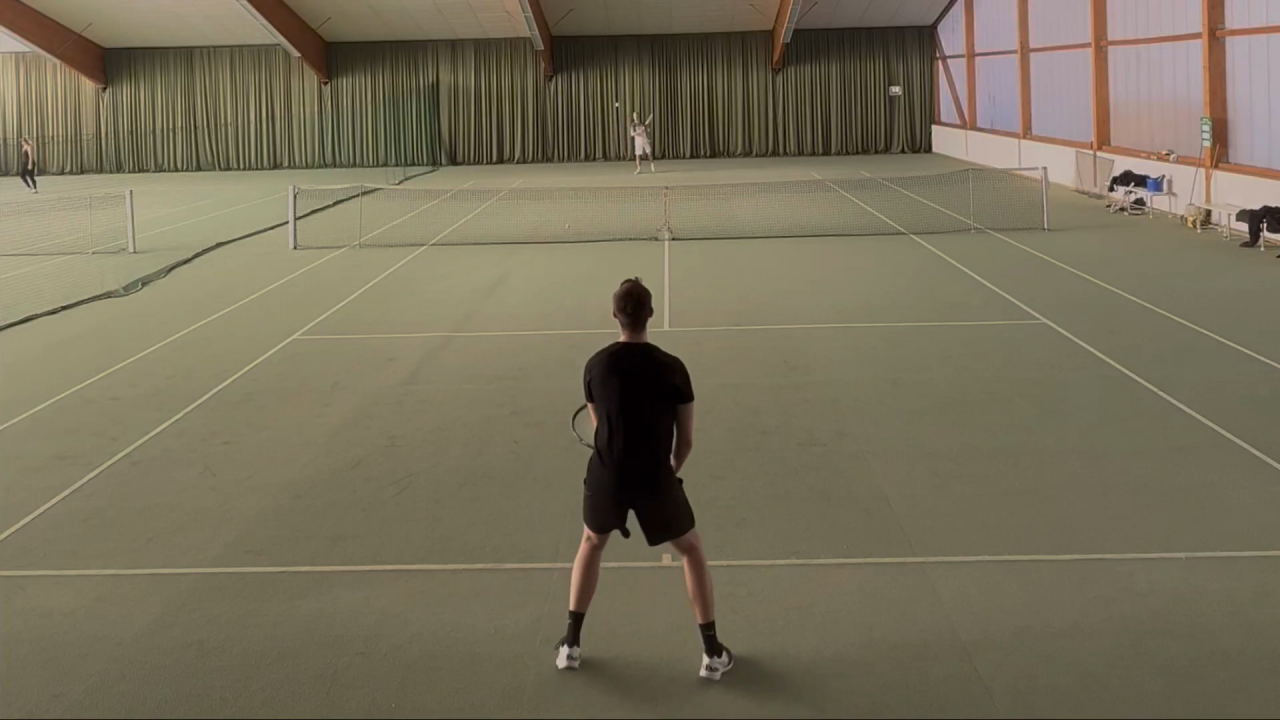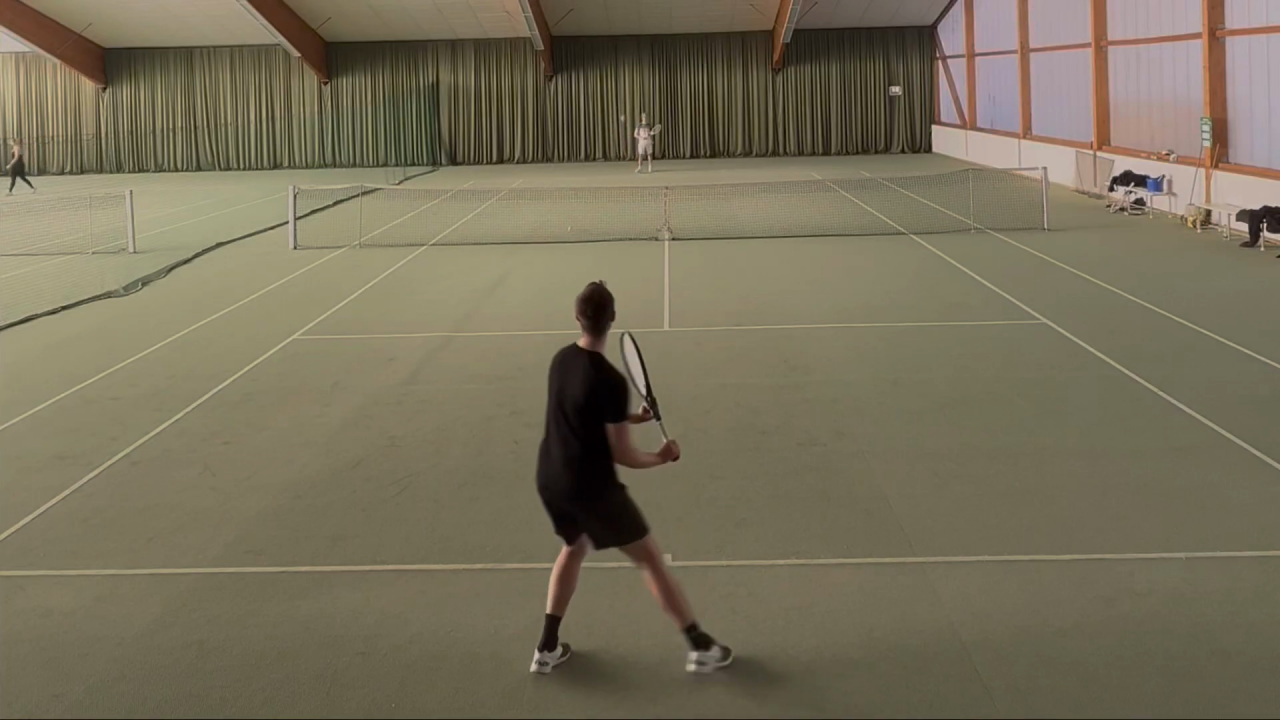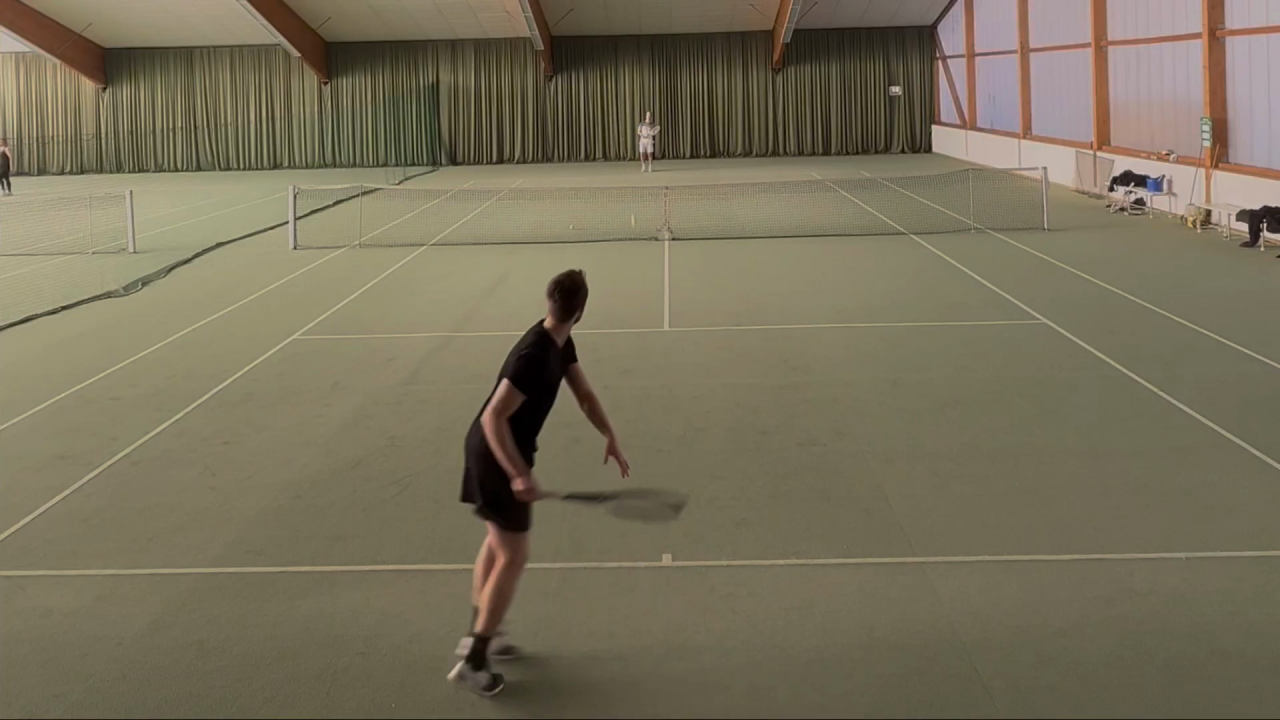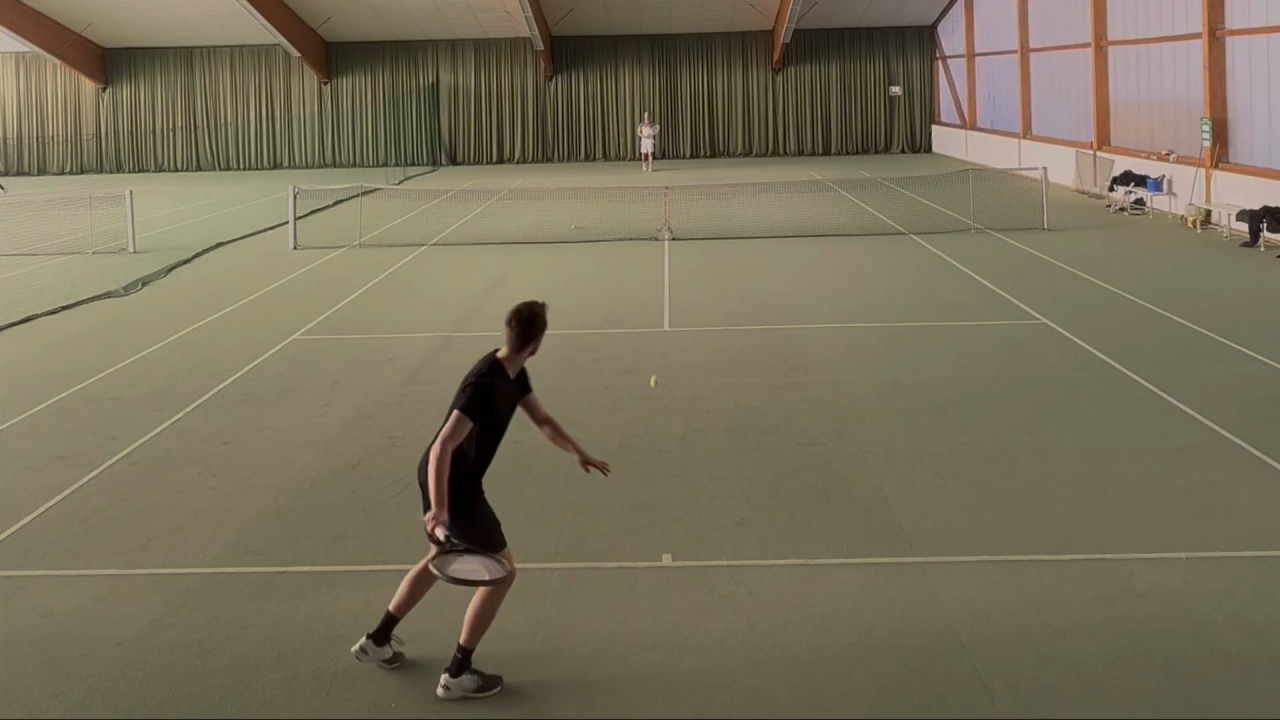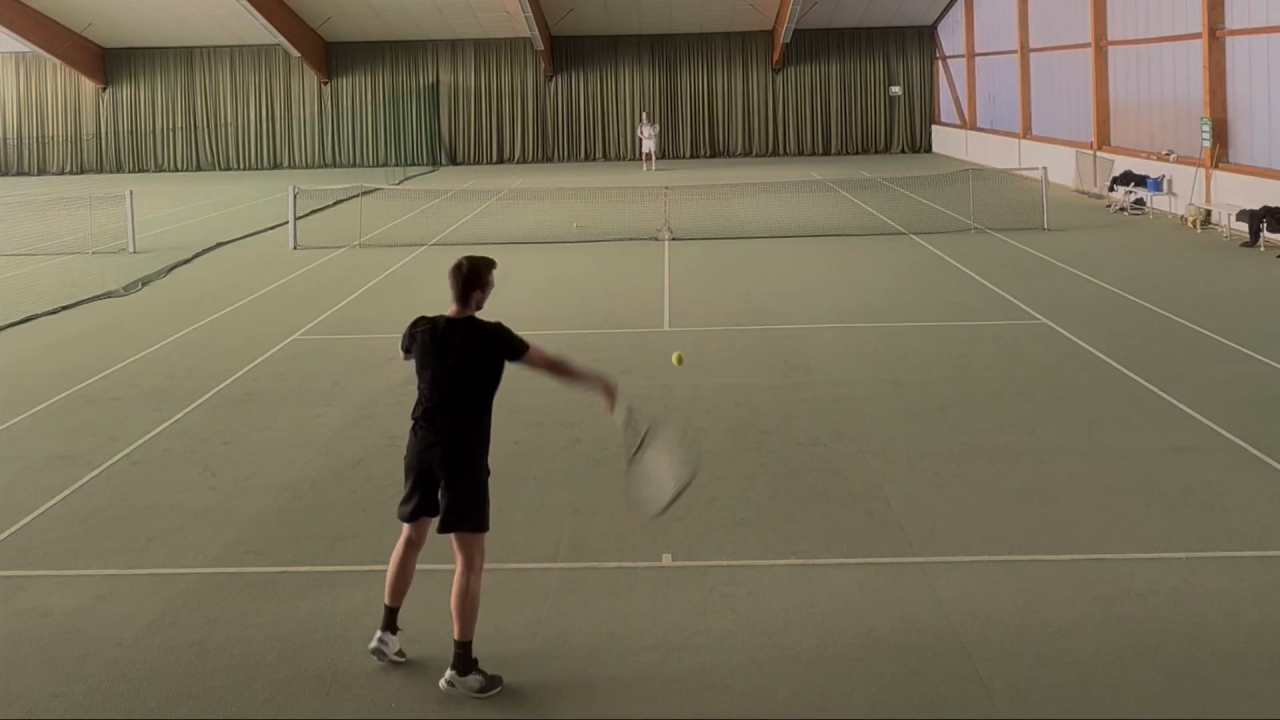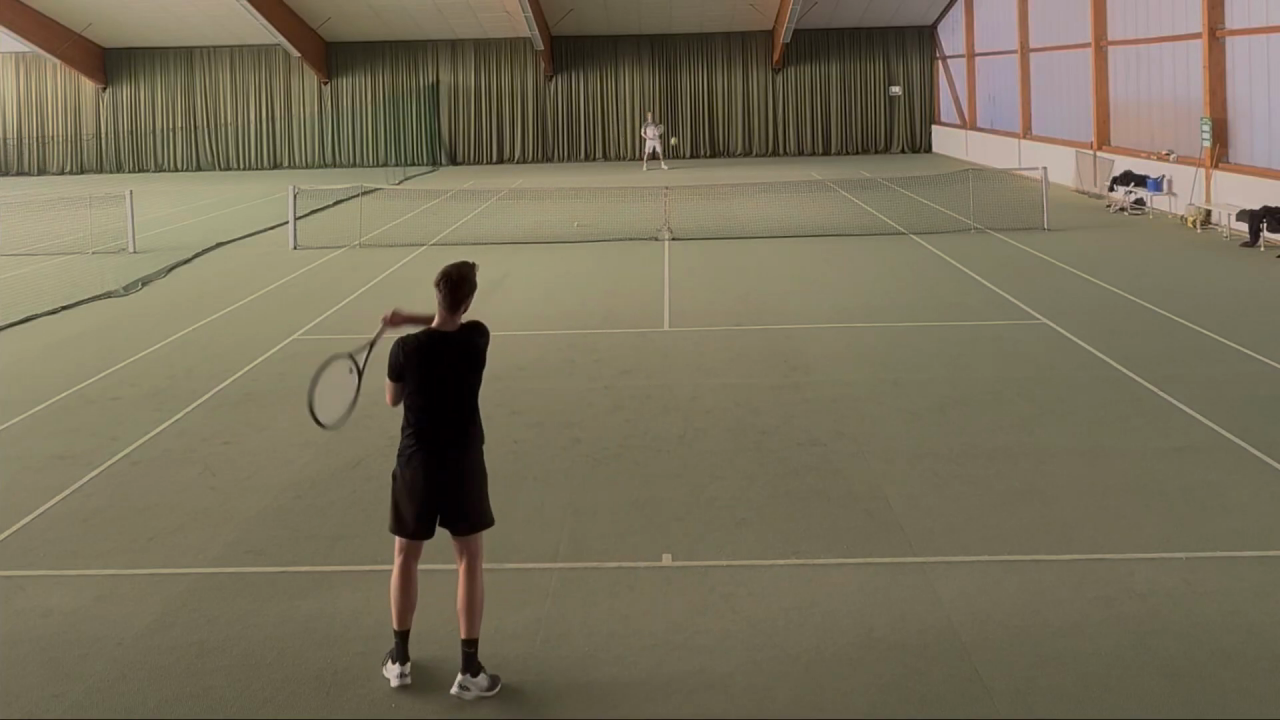
dt=0.3s
person 1, frame 1
left shoulder: (595, 365)
right shoulder: (672, 368)
left elbow: (600, 424)
right elbow: (685, 440)
right wrist: (671, 469)
left hip: (605, 478)
right hip: (653, 480)
left knee: (591, 543)
right knee: (692, 552)
left ankle: (570, 642)
right ankle: (712, 651)
person 1, frame 2
left shoulder: (561, 360)
right shoulder: (611, 381)
right elbow: (622, 455)
left wrist: (629, 418)
right wrist: (661, 456)
left hip: (550, 480)
right hip: (593, 484)
left knee: (572, 550)
right knee: (650, 559)
left ankle: (547, 646)
right ankle: (700, 647)
person 1, frame 3
left shoulder: (561, 342)
right shoulder: (533, 356)
left elbow: (583, 392)
right elbow: (493, 419)
left wrist: (611, 438)
right wrist: (520, 476)
left hip: (487, 449)
right hip: (497, 456)
left knee: (498, 539)
right knee: (513, 555)
left ankle: (480, 636)
right ankle: (471, 662)
person 1, frame 4
left shoulder: (513, 373)
right shoulder: (484, 385)
left elbow: (543, 420)
right elbow: (442, 448)
left wrist: (581, 454)
right wrist: (438, 505)
left hip: (457, 482)
right hip: (455, 488)
right knee: (502, 573)
left ankle: (377, 640)
right ankle: (457, 673)
person 1, frame 5
left shoulder: (421, 330)
right shoulder: (492, 336)
right elbow: (549, 363)
right wrist: (597, 382)
left hip: (422, 450)
right hip: (466, 459)
left knee: (411, 538)
right knee: (470, 561)
left ankle: (386, 632)
right ankle: (461, 668)
person 1, frame 6
left shoulder: (405, 348)
right shoulder: (475, 338)
left elbow: (392, 400)
right wrist: (411, 319)
left hip: (416, 464)
right hip: (463, 464)
left knee: (405, 558)
right knee: (469, 563)
left ankle: (400, 659)
right ankle: (470, 669)
